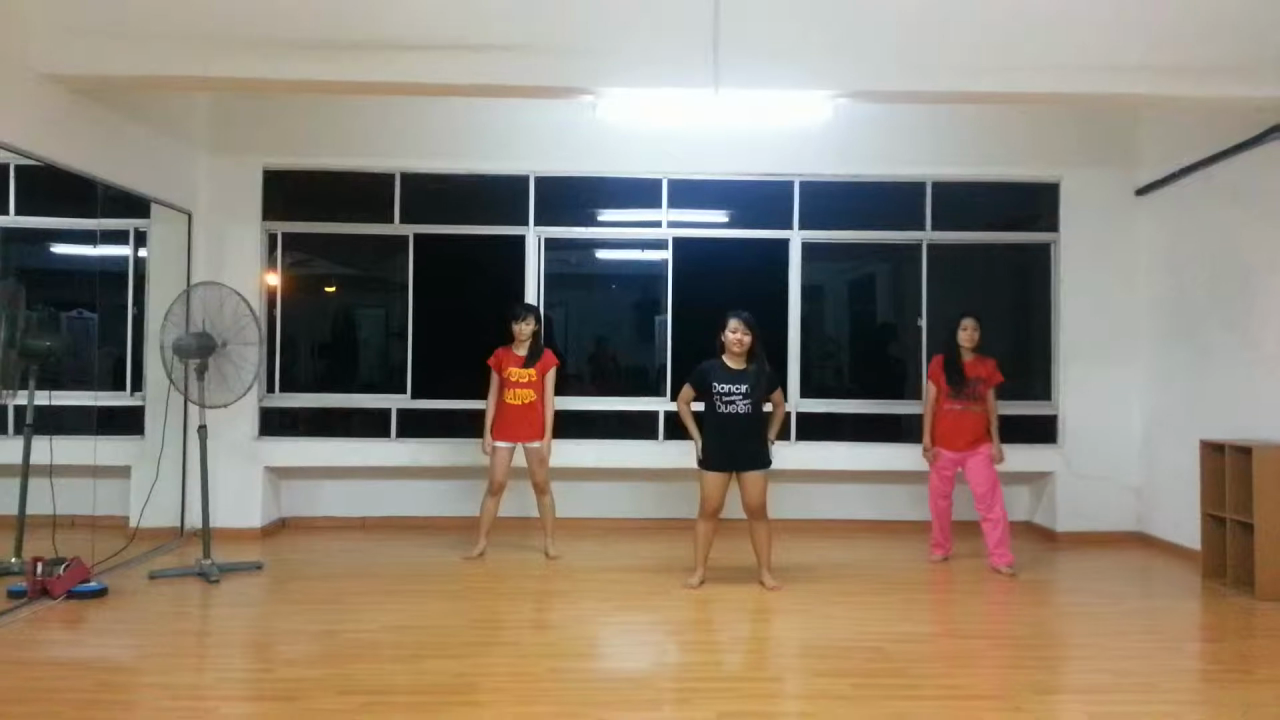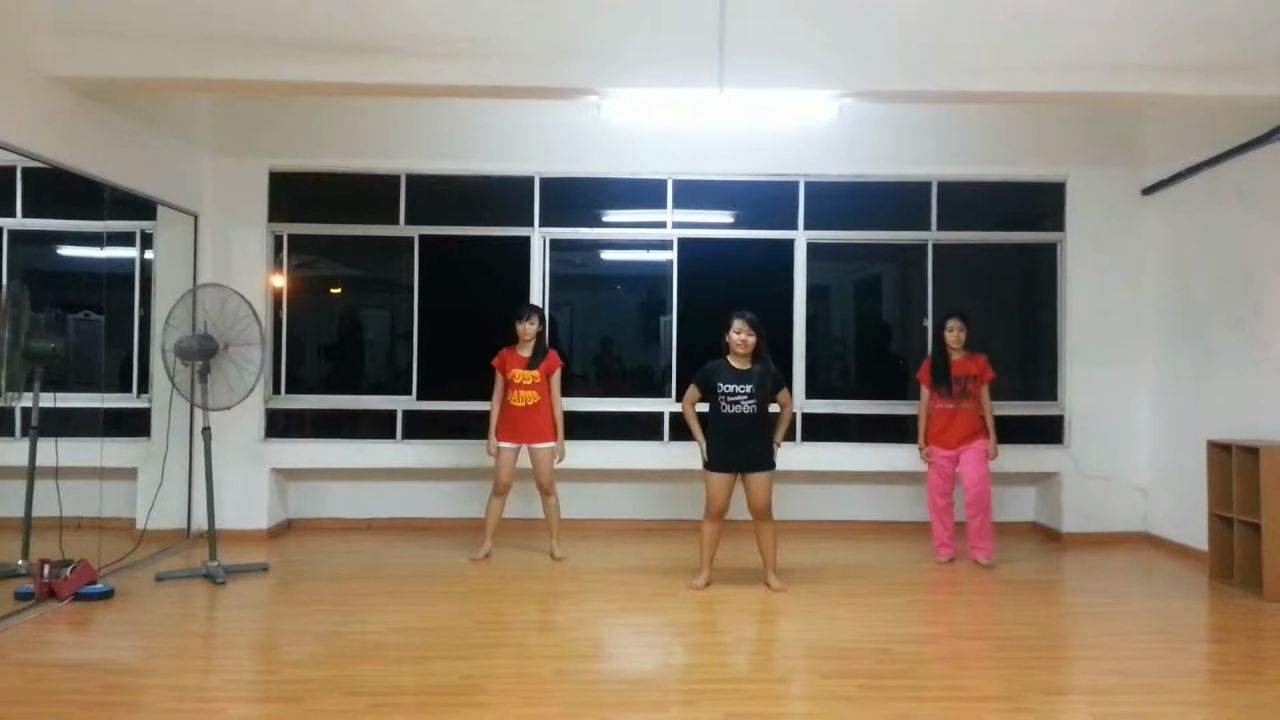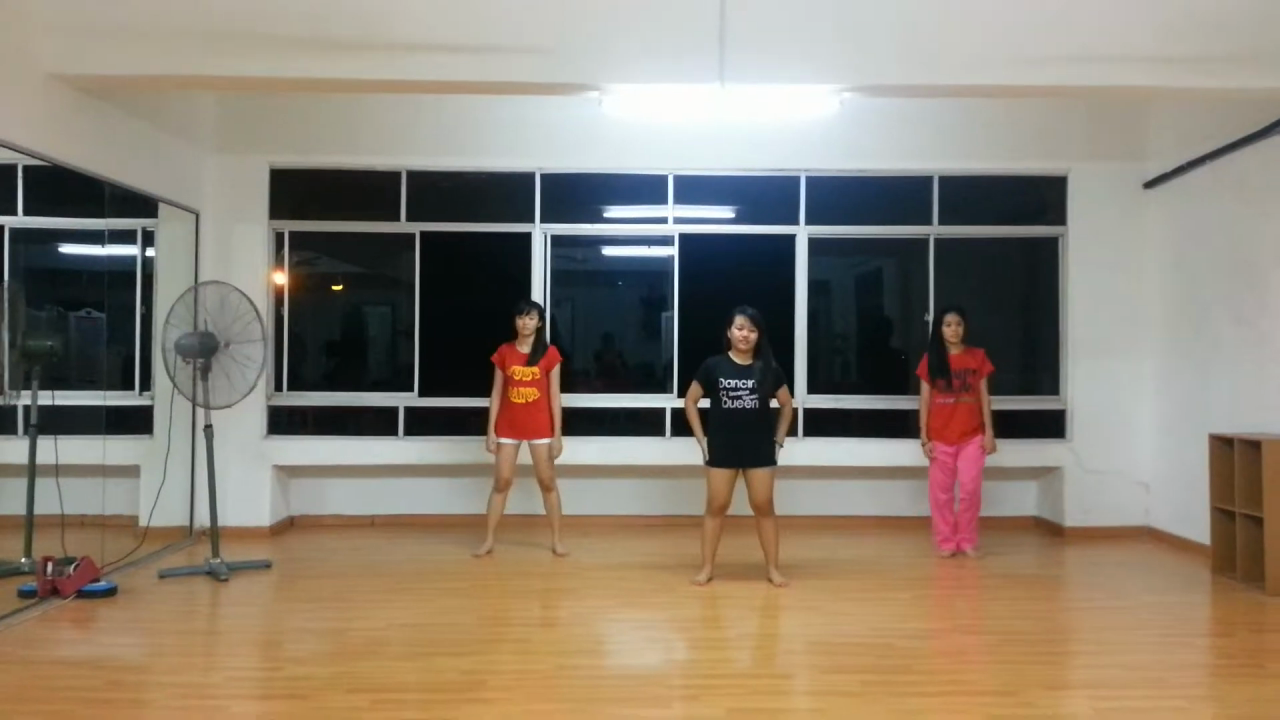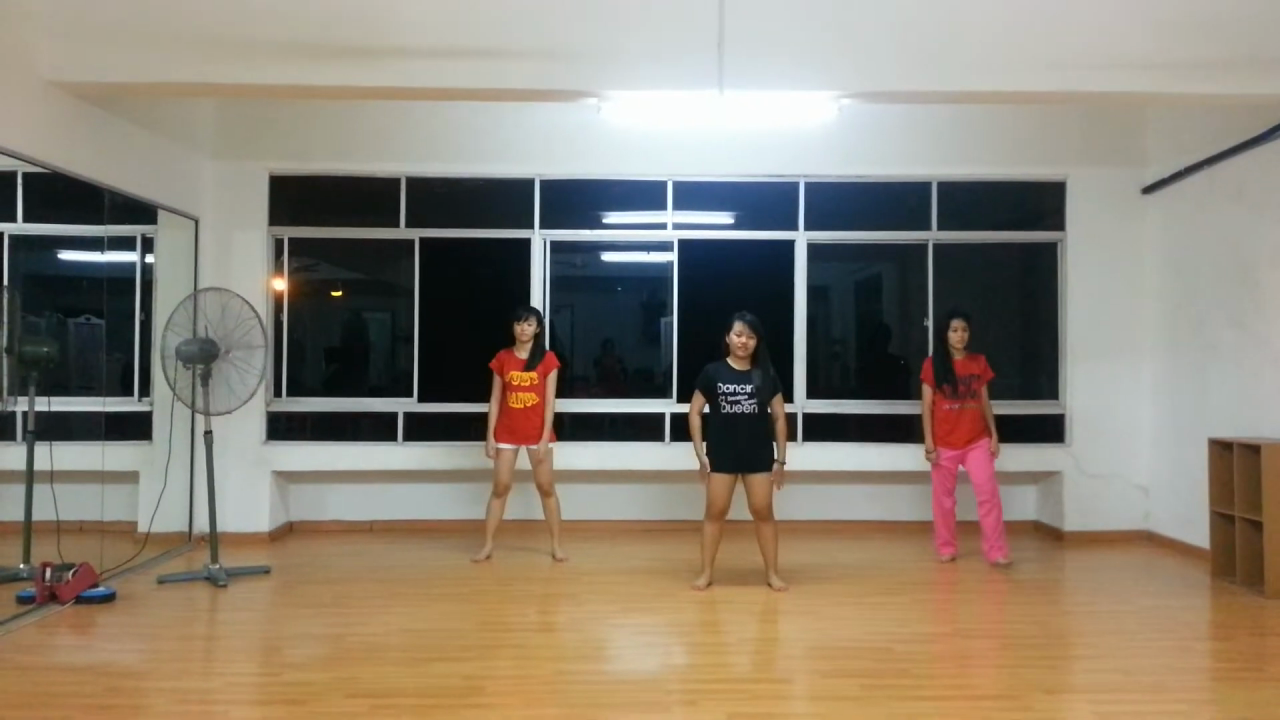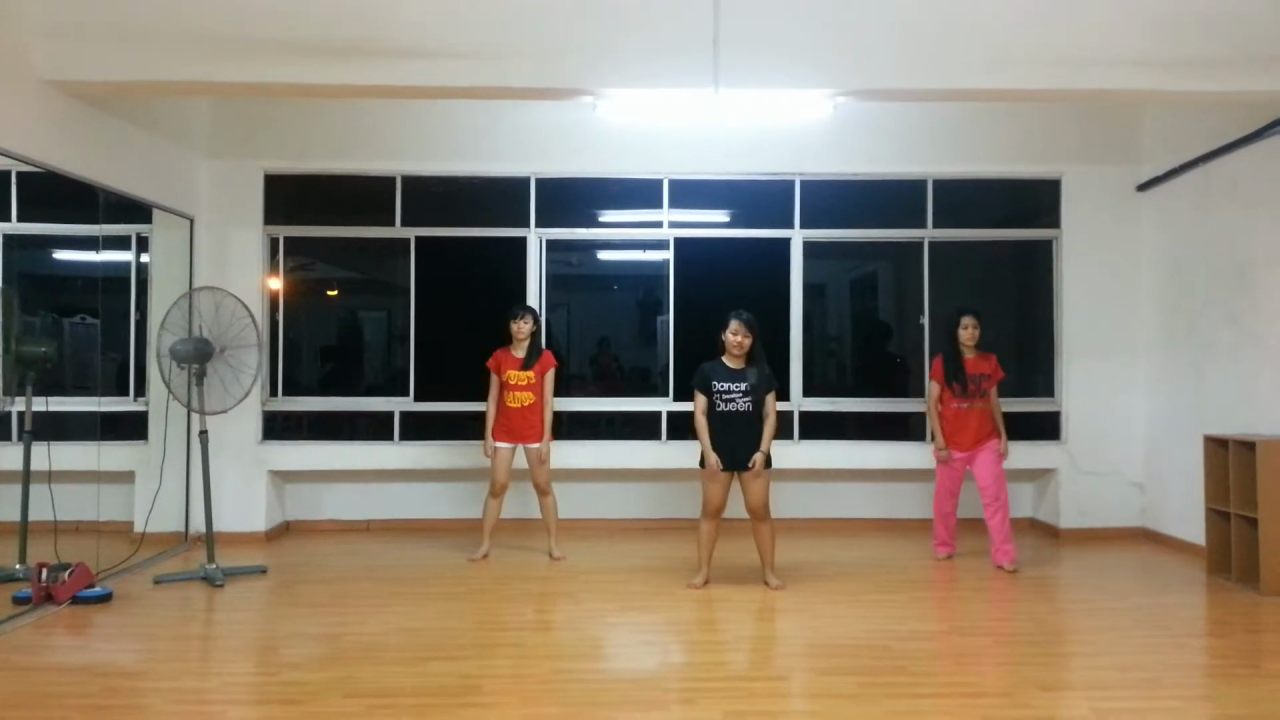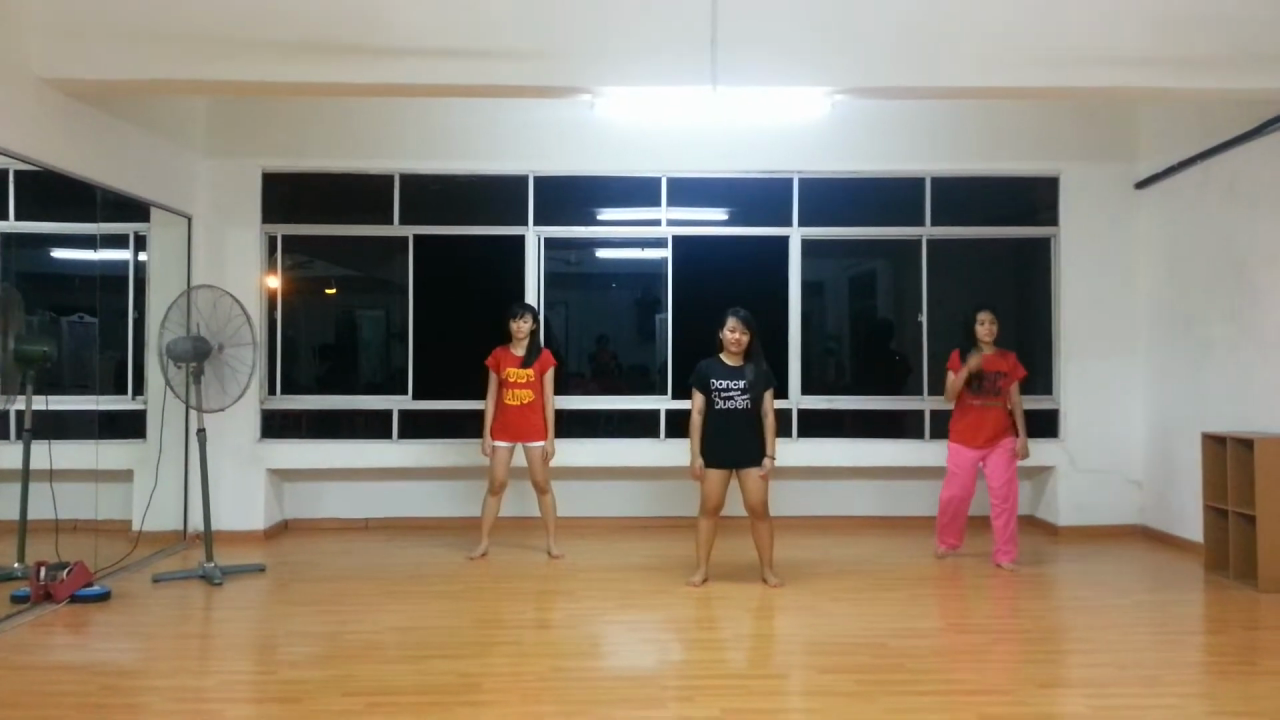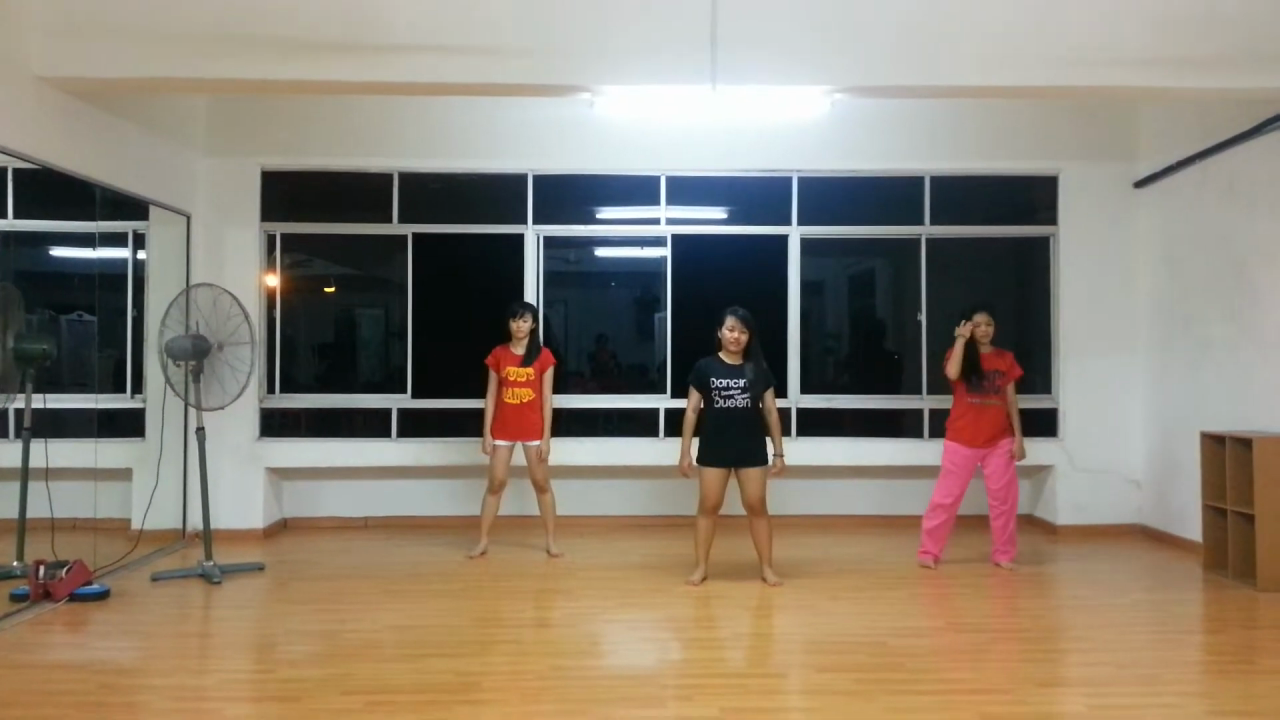
dt=0.3s
person 1, frame 1
left shoulder: (762, 372)
right shoulder: (708, 370)
left elbow: (779, 405)
right elbow: (683, 401)
left wrist: (770, 438)
right wrist: (697, 438)
left hip: (753, 453)
right hip: (715, 452)
left knee: (757, 511)
right knee: (709, 510)
left ankle: (765, 572)
right ankle: (699, 570)
person 1, frame 2
left shoulder: (767, 372)
right shoulder: (712, 370)
left elbow: (787, 405)
right elbow: (687, 403)
left wrist: (776, 441)
right wrist: (702, 440)
left hip: (758, 453)
right hip: (721, 453)
left knee: (762, 512)
right knee: (714, 511)
left ankle: (771, 573)
right ankle: (705, 572)
person 1, frame 3
left shoulder: (768, 368)
right shoulder: (713, 366)
left elbow: (787, 405)
right elbow: (690, 401)
left wrist: (778, 441)
right wrist: (702, 441)
left hip: (760, 449)
right hip: (721, 449)
left knee: (764, 507)
right knee: (716, 507)
left ankle: (773, 568)
right ankle: (707, 567)
person 1, frame 4
left shoulder: (766, 375)
right shoulder: (712, 372)
left elbow: (779, 417)
right elbow: (695, 413)
left wrist: (780, 459)
right wrist: (700, 454)
left hip: (759, 455)
right hip: (721, 455)
left knee: (763, 512)
right knee: (715, 512)
left ankle: (772, 573)
right ankle: (706, 572)
person 1, frame 5
left shoulder: (762, 373)
right shoulder: (708, 371)
left elbow: (770, 415)
right elbow: (700, 413)
left wrist: (763, 452)
right wrist: (708, 452)
left hip: (753, 453)
right hip: (717, 453)
left knee: (759, 511)
right knee: (711, 511)
left ankle: (769, 571)
right ankle: (703, 571)
person 1, frame 6
left shoulder: (760, 370)
right shoulder: (705, 368)
left elbow: (768, 414)
right elbow: (697, 413)
left wrist: (769, 455)
right wrist: (695, 454)
left hip: (752, 451)
right hip: (715, 451)
left knee: (758, 509)
right knee: (710, 508)
left ankle: (767, 569)
right ankle: (702, 568)
person 1, frame 7
left shoulder: (759, 369)
right shoulder: (705, 367)
left elbow: (770, 411)
right elbow: (692, 410)
left wrist: (778, 452)
right wrist: (685, 451)
left hip: (752, 450)
right hip: (713, 450)
left knee: (757, 507)
right knee: (709, 506)
left ankle: (767, 567)
right ankle: (701, 567)
person 2, frame 1
left shoulder: (988, 366)
right shoulder: (940, 363)
left elbow: (991, 406)
right elbow: (930, 403)
left wrist: (996, 441)
right wrist: (927, 441)
left hip: (978, 445)
right hip: (944, 444)
left knee: (989, 499)
right knee: (940, 498)
left ankle: (1000, 557)
right ankle: (940, 547)
person 2, frame 2
left shoulder: (979, 362)
right shoulder: (931, 365)
left elbow: (985, 402)
right elbow: (924, 405)
left wrist: (992, 437)
right wrist: (922, 441)
left hip: (973, 441)
right hip: (939, 442)
left knee: (978, 492)
right knee: (940, 497)
left ankle: (980, 549)
right ankle: (944, 548)
person 2, frame 3
left shoulder: (977, 357)
right shoulder: (930, 360)
left elbow: (984, 396)
right elbow: (925, 401)
left wrist: (989, 432)
right wrist: (924, 436)
left hip: (972, 436)
right hip: (940, 438)
left knee: (970, 489)
right knee: (941, 492)
left ankle: (966, 540)
right ankle: (946, 542)
person 2, frame 4
left shoulder: (979, 363)
right shoulder: (933, 364)
left elbow: (984, 401)
right elbow: (927, 406)
left wrist: (994, 435)
right wrist: (929, 443)
left hip: (977, 441)
right hip: (944, 443)
left knee: (988, 492)
right knee: (943, 497)
left ankle: (996, 550)
right ankle: (946, 548)
person 2, frame 5
left shoulder: (990, 362)
right shoulder: (942, 362)
left elbow: (994, 402)
right elbow: (932, 404)
left wrist: (1003, 436)
right wrist: (939, 441)
left hip: (986, 442)
right hip: (952, 443)
left knee: (995, 496)
right knee: (945, 498)
left ankle: (1004, 555)
right ankle: (944, 545)
person 2, frame 6
left shoulder: (1009, 359)
right shoulder: (959, 357)
left elbow: (1015, 400)
right elbow: (950, 393)
left wrist: (1022, 436)
right wrist: (968, 369)
left hip: (1001, 440)
right hip: (963, 440)
left knee: (1004, 497)
right knee: (954, 495)
left ankle: (1005, 554)
right ankle: (947, 541)
person 2, frame 7
left shoulder: (1006, 359)
right shoulder: (958, 352)
left elbow: (1011, 400)
right elbow: (952, 375)
left wrist: (1018, 436)
right wrist: (961, 339)
left hip: (999, 441)
right hip: (961, 440)
left knee: (1003, 497)
right knee: (946, 496)
left ankle: (1003, 553)
right ankle: (929, 550)
person 3, frame 1
left shoulder: (546, 357)
right shoulder: (500, 355)
left elbow: (548, 399)
right elbow: (492, 396)
left wrist: (547, 437)
right wrist: (486, 432)
left hip: (534, 431)
right hip: (504, 430)
left knee: (542, 486)
right knee: (495, 485)
left ankle: (549, 542)
right ankle: (481, 541)
person 3, frame 2
left shoulder: (550, 357)
right shoulder: (505, 356)
left elbow: (556, 400)
right elbow: (497, 397)
left wrist: (560, 438)
right wrist: (491, 434)
left hip: (540, 432)
right hip: (508, 431)
left knee: (546, 487)
right knee: (500, 486)
left ankle: (555, 543)
right ankle: (487, 543)
person 3, frame 3
left shoulder: (550, 354)
right shoulder: (504, 352)
left elbow: (554, 396)
right elbow: (496, 393)
left wrist: (557, 434)
right wrist: (490, 430)
left hip: (540, 428)
right hip: (508, 427)
left knee: (547, 483)
right knee: (502, 482)
left ankle: (556, 539)
right ankle: (489, 539)
person 3, frame 4
left shoulder: (548, 359)
right shoulder: (502, 358)
left elbow: (550, 401)
right elbow: (495, 399)
left wrist: (545, 438)
right wrist: (490, 436)
left hip: (537, 432)
right hip: (507, 433)
left knee: (546, 487)
right knee: (500, 487)
left ankle: (556, 544)
right ankle: (488, 544)
person 3, frame 5
left shoulder: (544, 358)
right shoulder: (499, 357)
left elbow: (547, 401)
right elbow: (492, 399)
left wrist: (546, 438)
right wrist: (488, 435)
left hip: (534, 432)
right hip: (504, 432)
left knee: (543, 487)
right knee: (497, 486)
left ankle: (553, 543)
right ankle: (485, 543)
person 3, frame 6
left shoulder: (544, 357)
right shoulder: (498, 356)
left elbow: (548, 399)
right elbow: (491, 397)
left wrist: (550, 437)
right wrist: (486, 434)
left hip: (534, 431)
right hip: (503, 431)
left knee: (542, 485)
right knee: (496, 485)
left ankle: (551, 541)
right ankle: (484, 542)
person 3, frame 7
left shoulder: (543, 356)
right shoulder: (498, 354)
left elbow: (547, 399)
right elbow: (491, 396)
left wrist: (546, 437)
right wrist: (486, 432)
left hip: (533, 430)
right hip: (503, 430)
left knee: (541, 484)
right knee: (495, 484)
left ankle: (551, 540)
right ankle: (483, 541)
